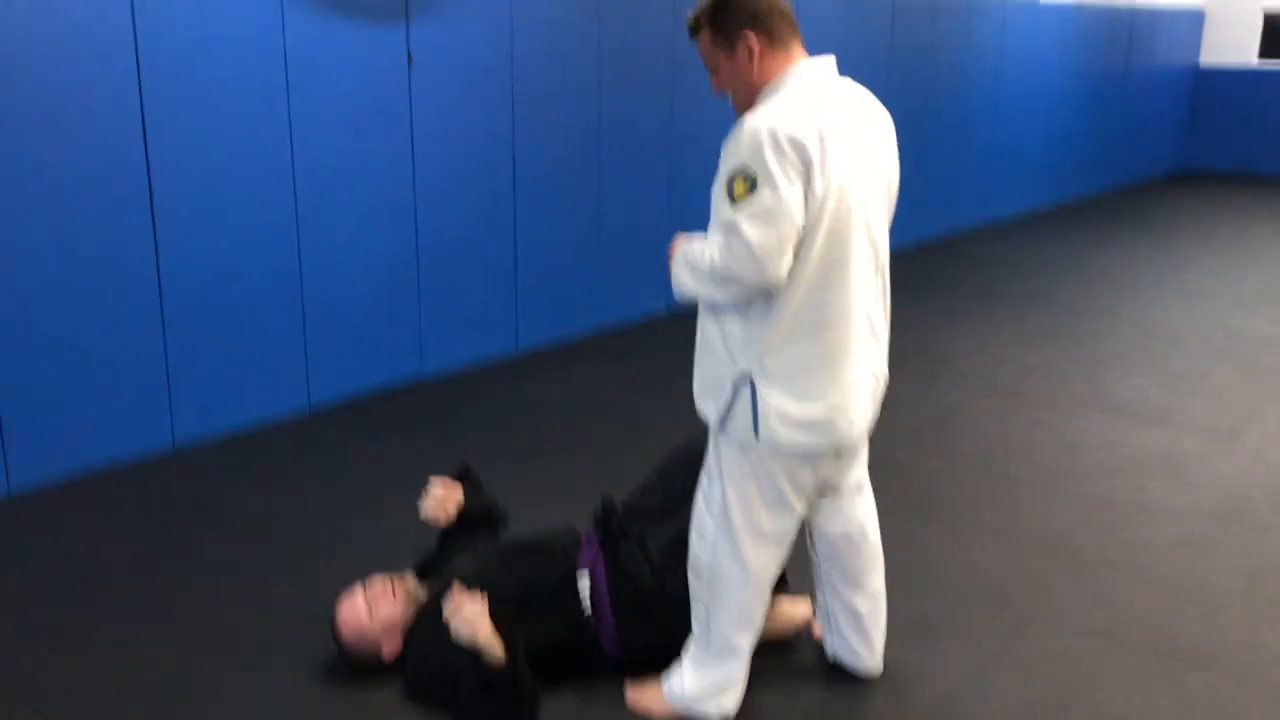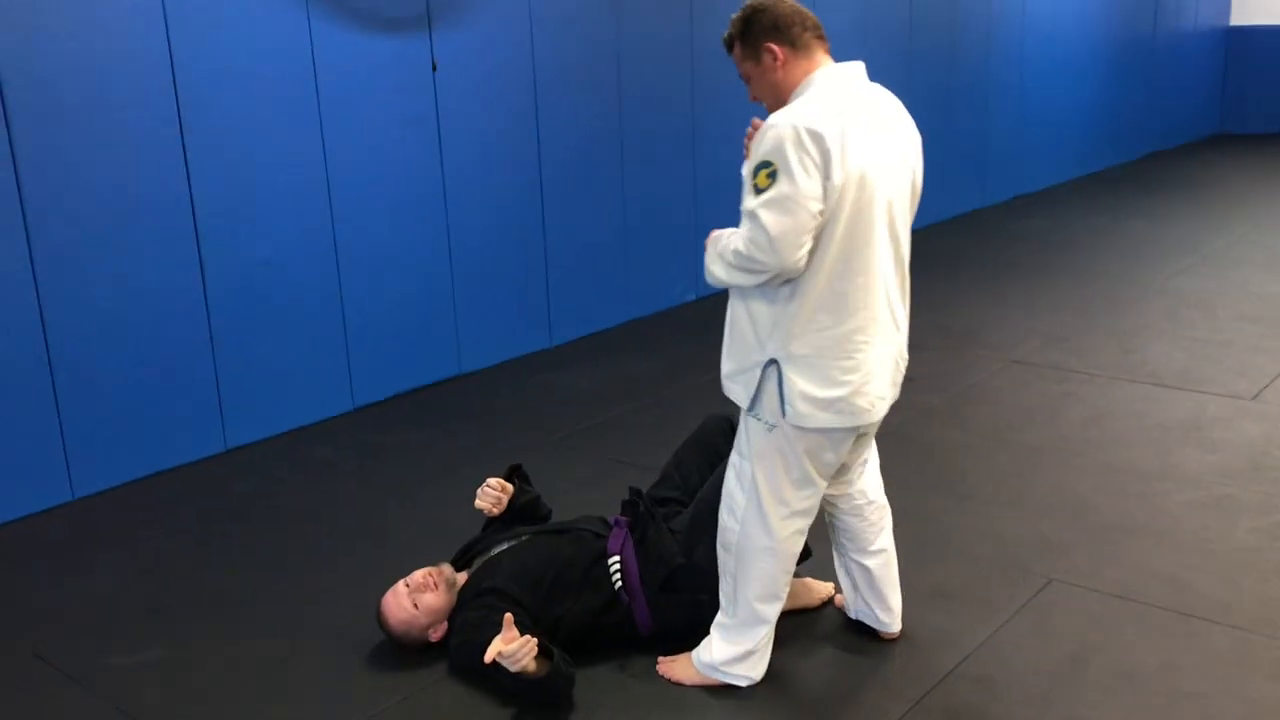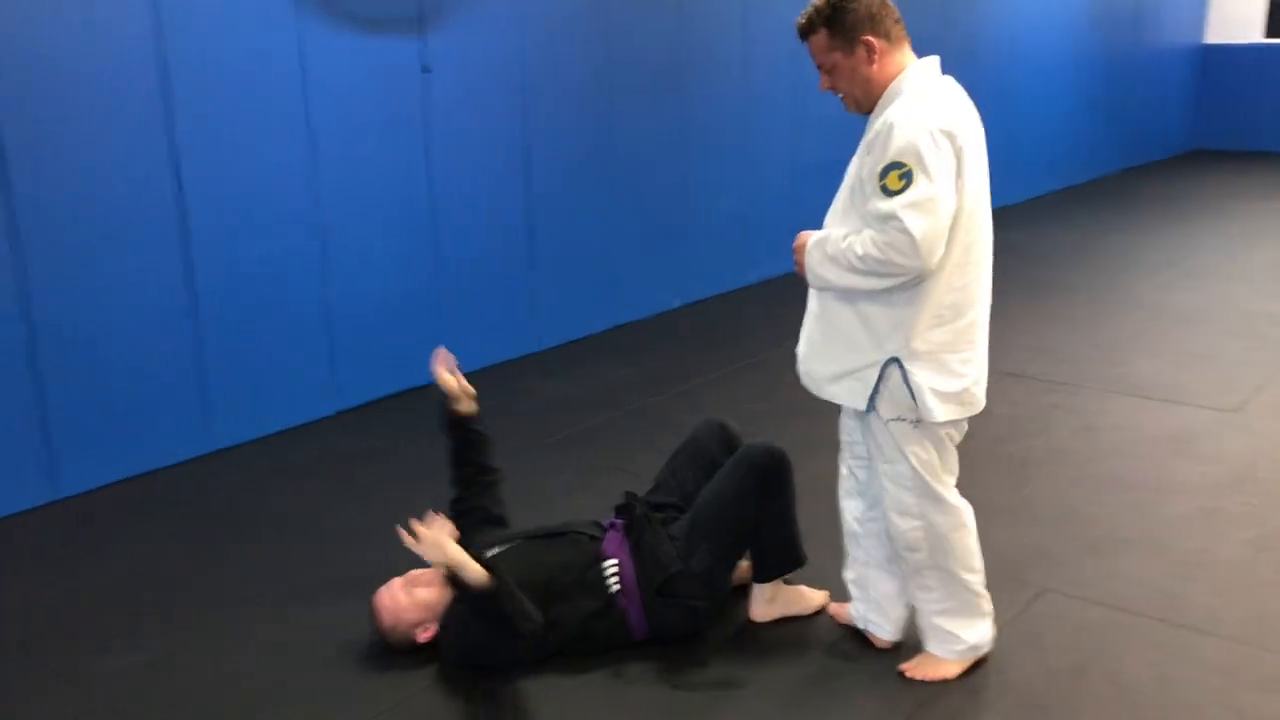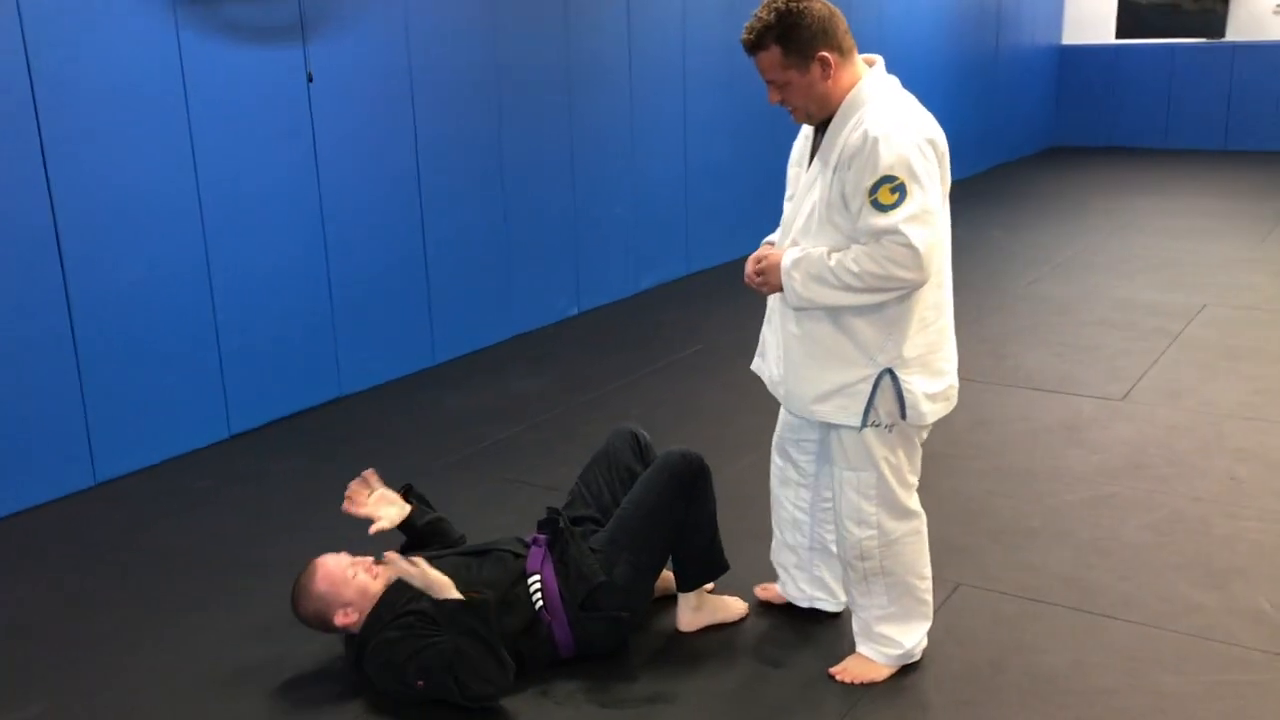
dt=0.7s
person 1, frame 1
left shoulder: (770, 129)
right shoulder: (864, 109)
left elbow: (751, 261)
left wrist: (686, 258)
left hip: (782, 382)
right hip: (848, 365)
left knee: (737, 535)
right knee: (844, 512)
right ankle: (857, 645)
person 1, frame 2
left shoulder: (796, 127)
right shoulder: (888, 110)
left elbow: (773, 250)
left wrist: (718, 248)
left hip: (807, 363)
right hip: (870, 347)
left knee: (763, 510)
right knee: (853, 484)
left ankle: (734, 655)
right ankle: (878, 608)
person 1, frame 3
left shoulder: (913, 124)
right shoulder: (919, 101)
left elbow: (906, 247)
left wrist: (818, 253)
right wrist: (833, 252)
left hip: (910, 358)
right hip: (889, 348)
left knee: (918, 502)
right knee: (869, 485)
left ankle: (962, 633)
right ankle: (876, 611)
person 1, frame 4
left shoulder: (891, 135)
right shoulder: (830, 117)
left elbow: (903, 258)
left wrist: (795, 273)
right wrist: (778, 248)
left hip: (874, 364)
right hip: (823, 352)
left knee: (872, 506)
right knee: (798, 465)
left ankle: (894, 637)
right ankle: (809, 582)
person 2, frame 1
left shoulder: (431, 574)
right shoulder: (434, 653)
left elbow: (489, 521)
left wrist: (459, 500)
right wrist: (487, 649)
left hip: (608, 550)
right hip: (634, 607)
left knee: (707, 451)
person 2, frame 2
left shoulder: (472, 559)
right shoulder: (474, 630)
left elbow: (536, 517)
right elbow: (554, 683)
left wrist: (508, 494)
right wrist: (526, 665)
left hip: (637, 533)
right hip: (667, 585)
left knee: (723, 429)
person 2, frame 3
left shoulder: (470, 546)
right shoulder: (468, 634)
left elbow: (477, 484)
right elbow: (523, 627)
left wrist: (463, 406)
right wrist: (464, 569)
left hip: (629, 542)
right hip: (662, 594)
left knee: (716, 438)
right knee: (763, 464)
left ankle: (738, 564)
right ankle: (768, 596)
person 2, frame 4
left shoulder: (390, 585)
right shoulder: (393, 653)
left elbow: (446, 541)
right elbow: (490, 679)
left wrist: (402, 509)
right wrist: (449, 595)
left hip: (552, 554)
right hip: (588, 602)
left knee: (629, 443)
right knee: (683, 468)
left ankle: (655, 574)
right ankle: (694, 602)
